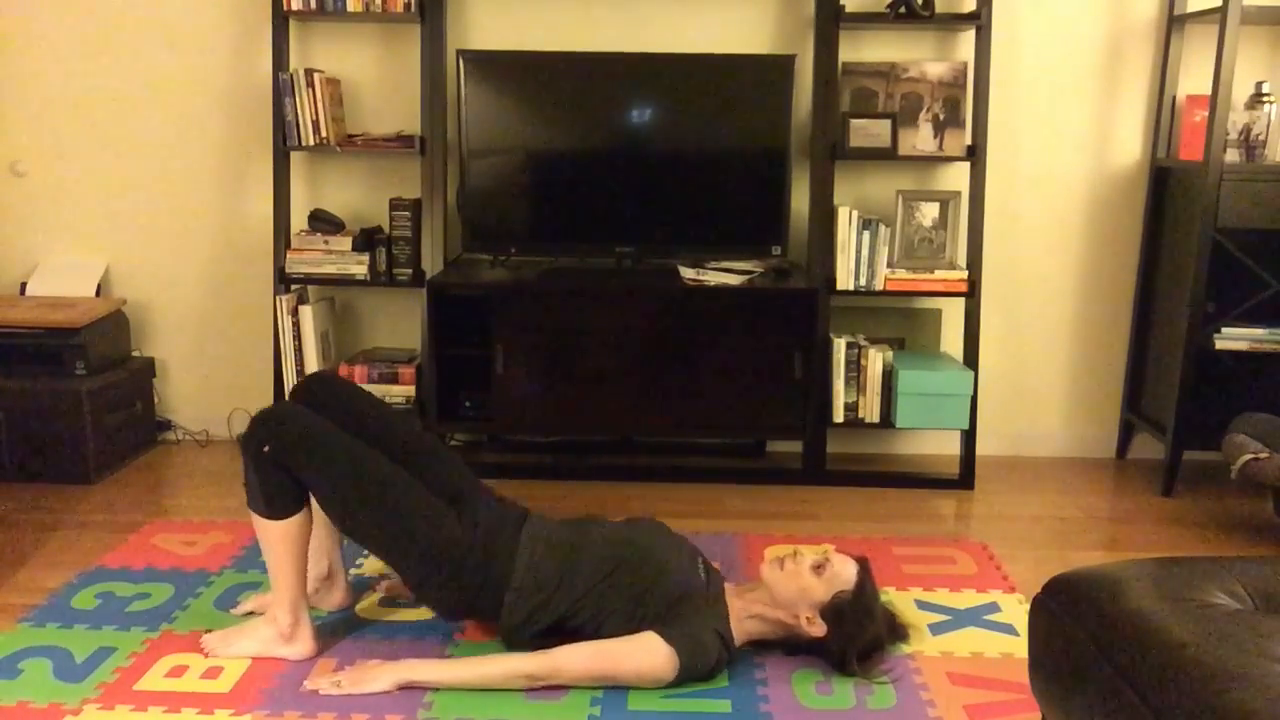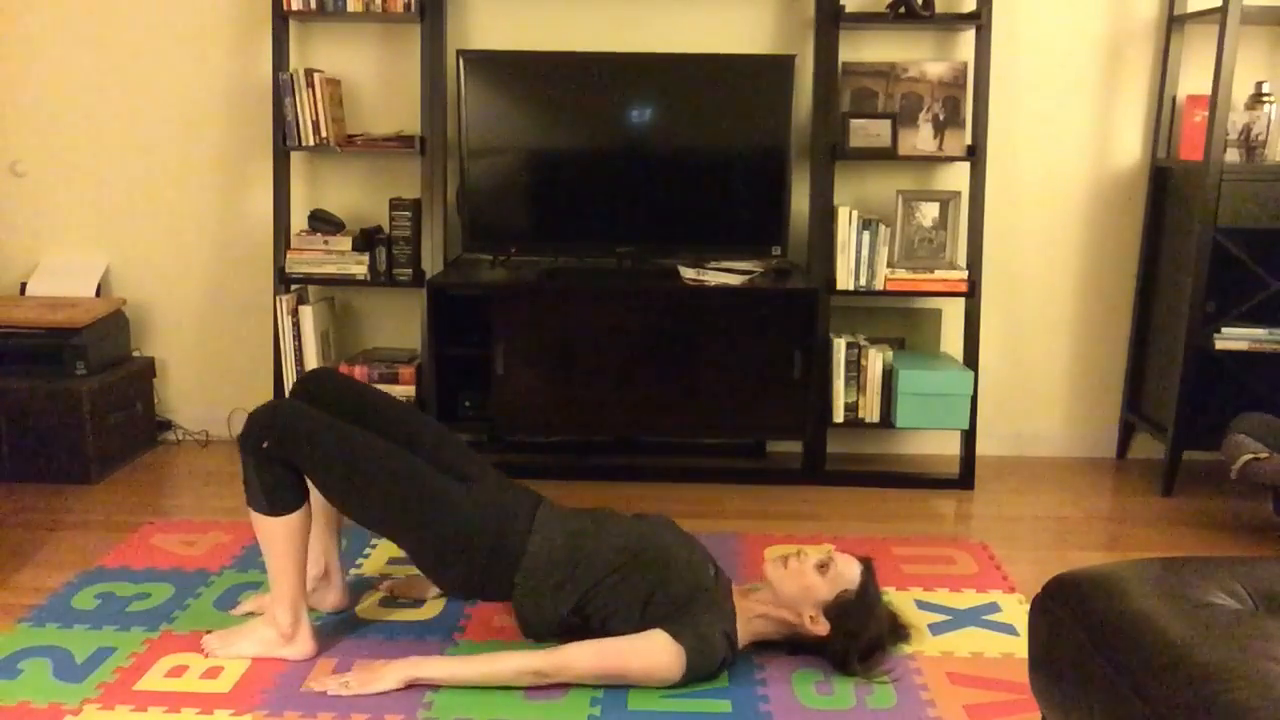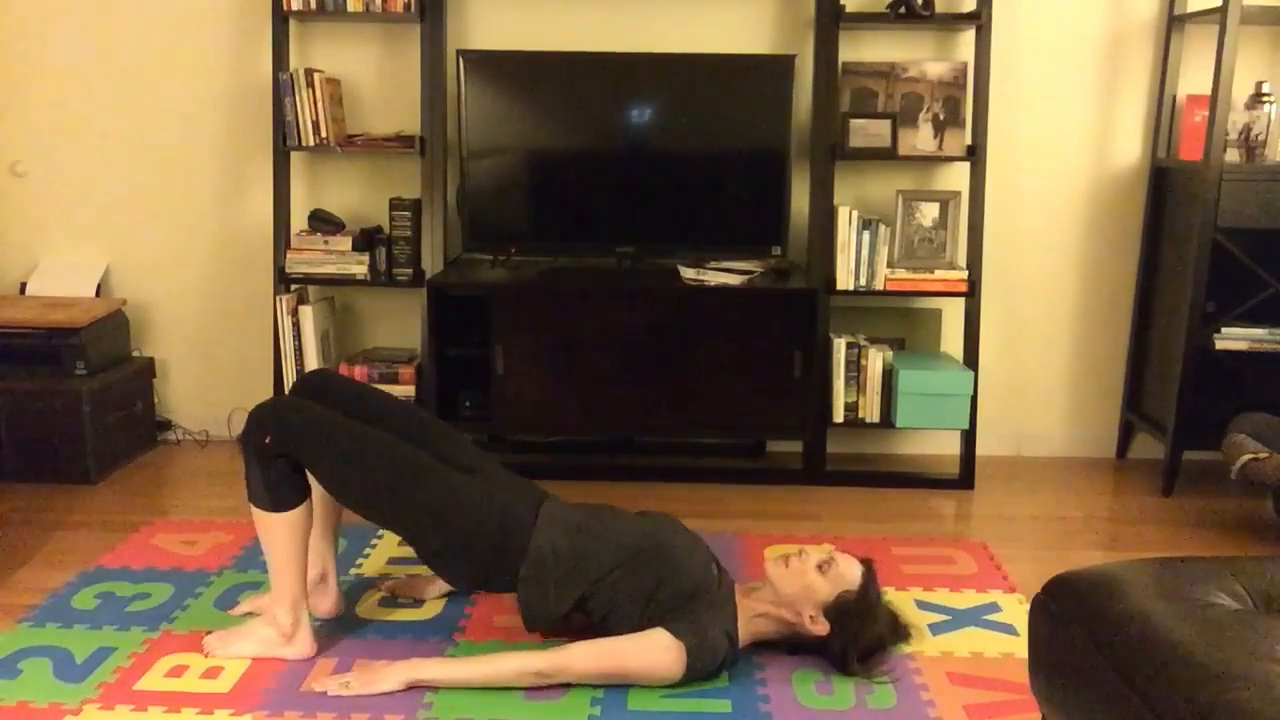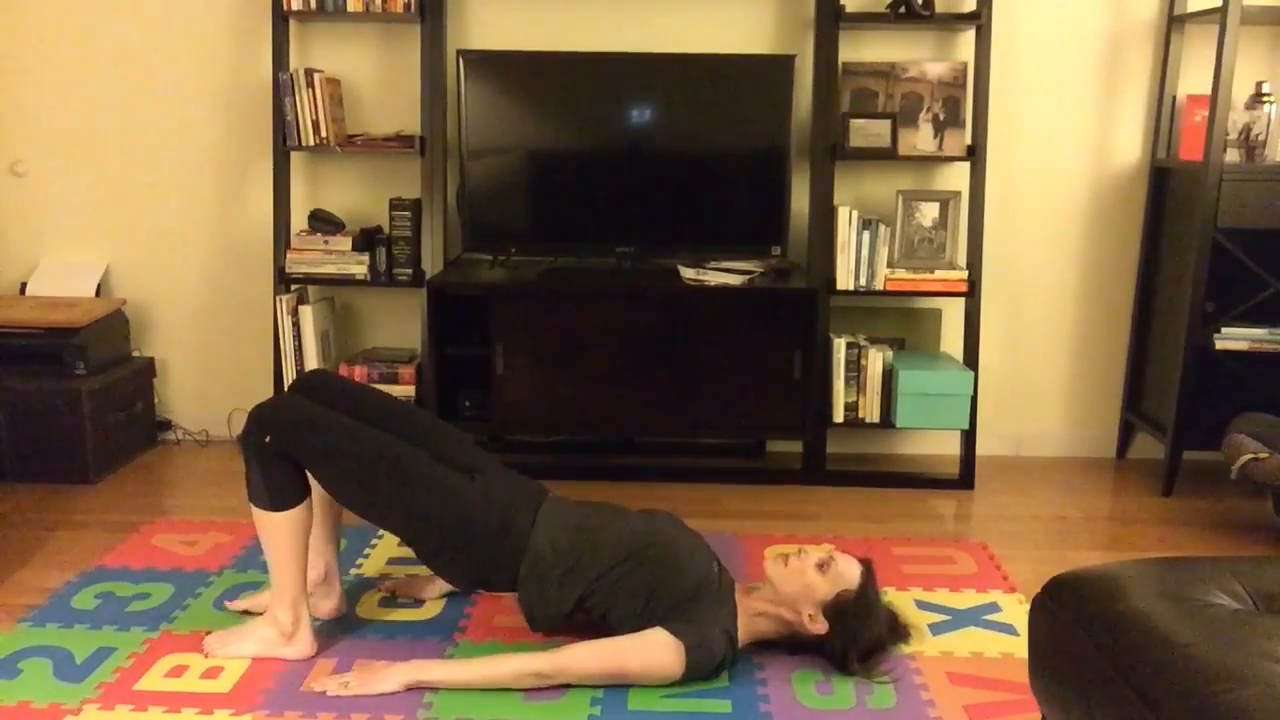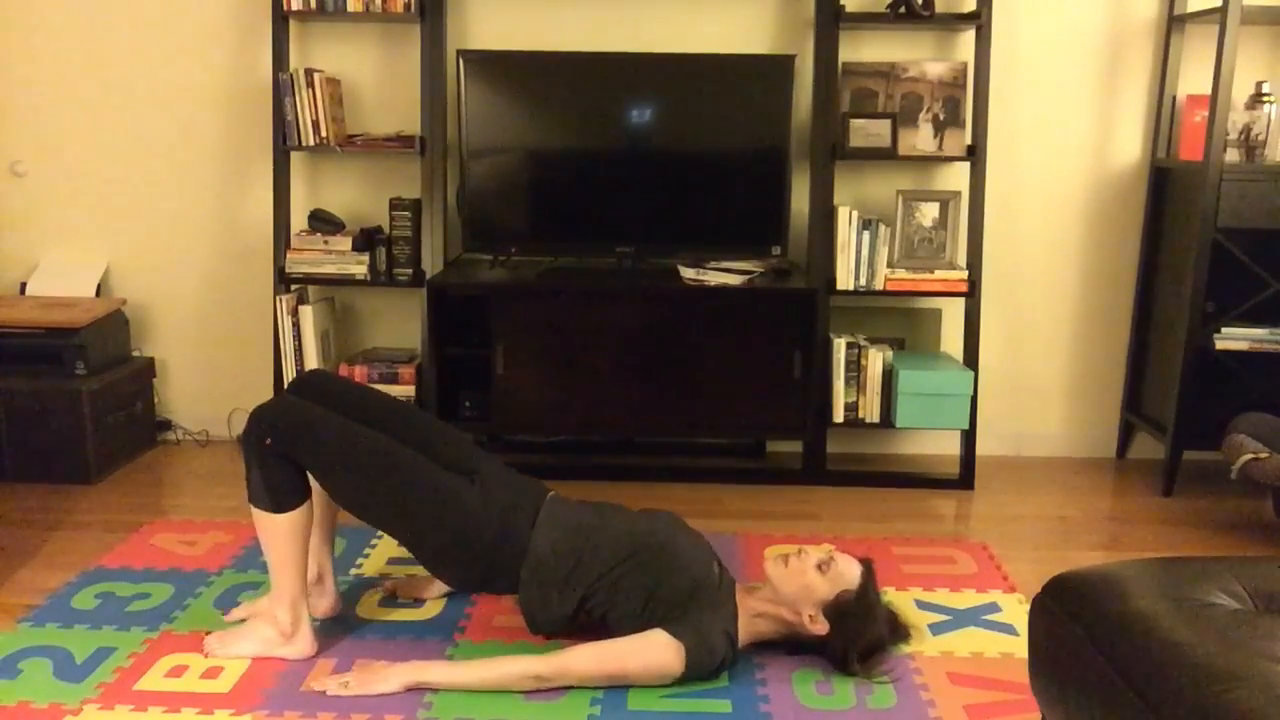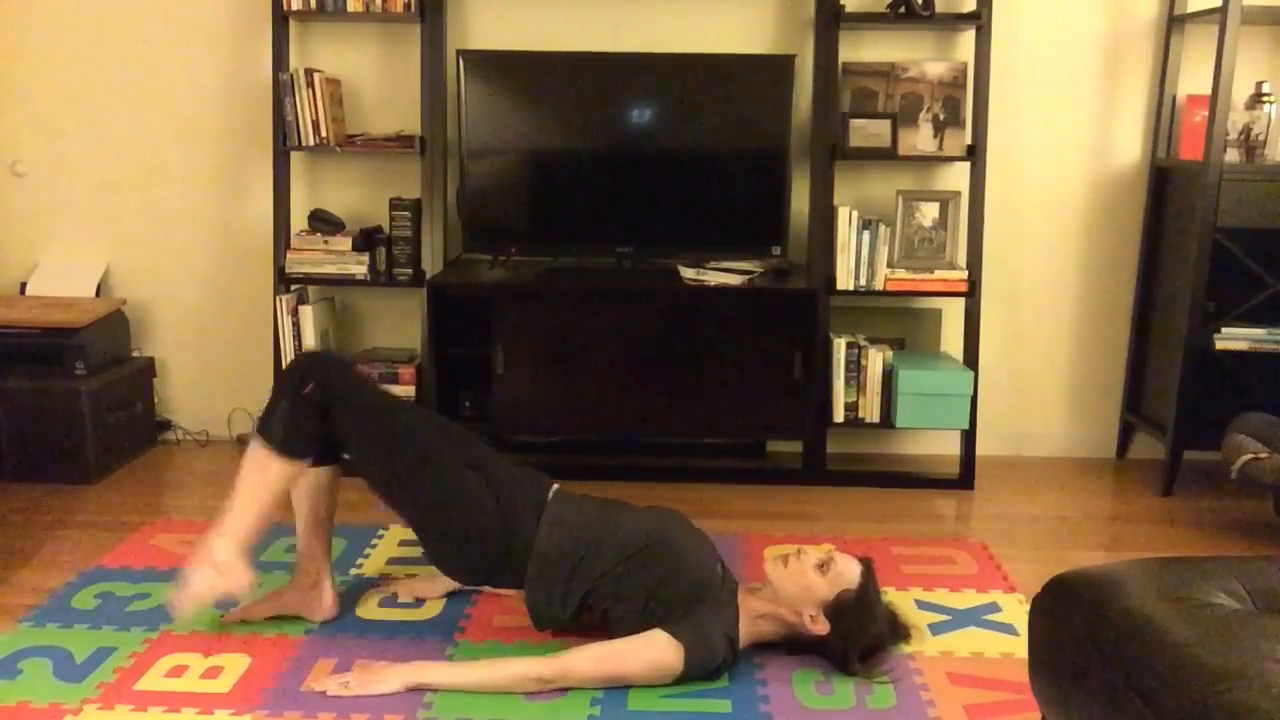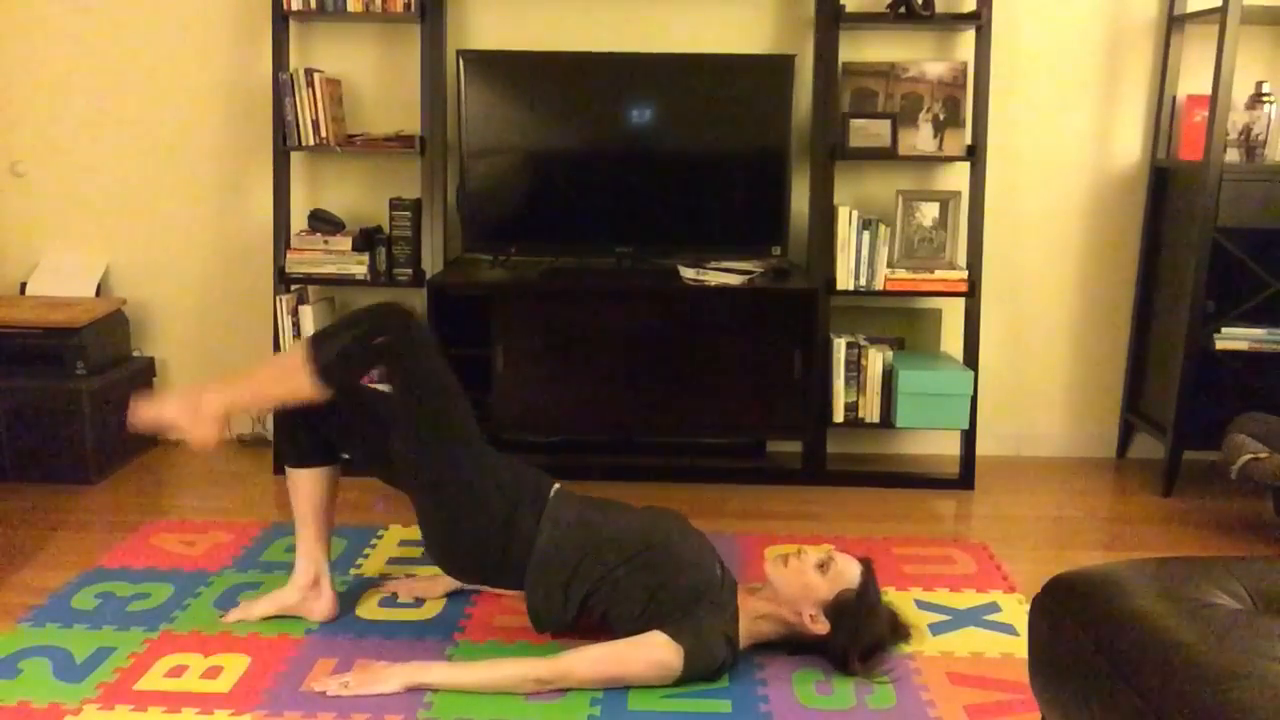
dt=0.2s
person 1, frame 1
left shoulder: (700, 646)
right shoulder: (709, 587)
left elbow: (543, 672)
left wrist: (399, 673)
left hip: (473, 563)
right hip: (497, 530)
left knee: (273, 435)
right knee: (318, 393)
left ankle: (286, 630)
right ankle: (325, 579)
person 1, frame 2
left shoulder: (704, 646)
right shoulder: (714, 586)
left elbow: (551, 669)
left wrist: (409, 669)
left hip: (483, 542)
right hip: (507, 514)
left knee: (270, 432)
right knee: (320, 390)
left ankle: (286, 629)
right ankle: (322, 581)
person 1, frame 3
left shoulder: (706, 644)
right shoulder: (717, 586)
left elbow: (553, 667)
right elbow: (601, 566)
left wrist: (412, 671)
left hip: (490, 534)
right hip: (512, 506)
left knee: (272, 428)
right knee: (317, 391)
left ankle: (285, 627)
right ankle: (317, 582)
person 1, frame 4
left shoulder: (707, 642)
right shoulder: (714, 583)
left elbow: (553, 669)
right elbow: (608, 562)
left wrist: (410, 674)
left hip: (489, 534)
right hip: (513, 503)
left knee: (272, 428)
right knee: (314, 390)
left ankle: (287, 628)
right ankle: (320, 585)
person 1, frame 5
left shoulder: (708, 641)
right shoulder: (714, 583)
left elbow: (554, 672)
right elbow: (614, 563)
left wrist: (411, 674)
left hip: (490, 536)
right hip: (515, 502)
left knee: (275, 427)
right knee: (314, 393)
left ankle: (285, 624)
right ankle: (314, 585)
person 1, frame 6
left shoulder: (711, 642)
right shoulder: (718, 588)
left elbow: (556, 671)
left wrist: (414, 672)
left hip: (492, 537)
right hip: (533, 508)
left knee: (310, 379)
right knee: (327, 399)
left ankle: (225, 562)
right ankle: (311, 583)
person 1, frame 7
left shoulder: (706, 643)
right shoulder: (714, 584)
left elbow: (550, 674)
left wrist: (407, 674)
left hip: (488, 530)
right hip: (521, 506)
left knee: (390, 328)
right knee: (312, 404)
left ankle: (213, 406)
right ankle: (310, 583)
